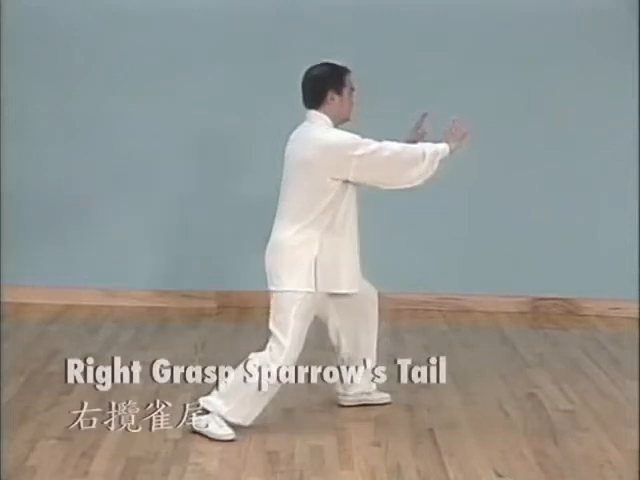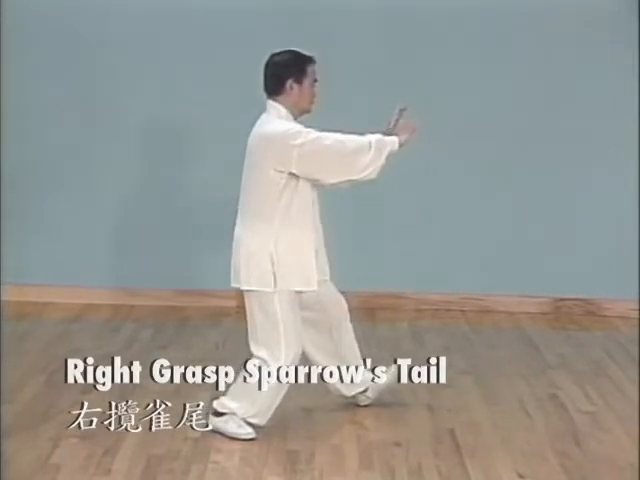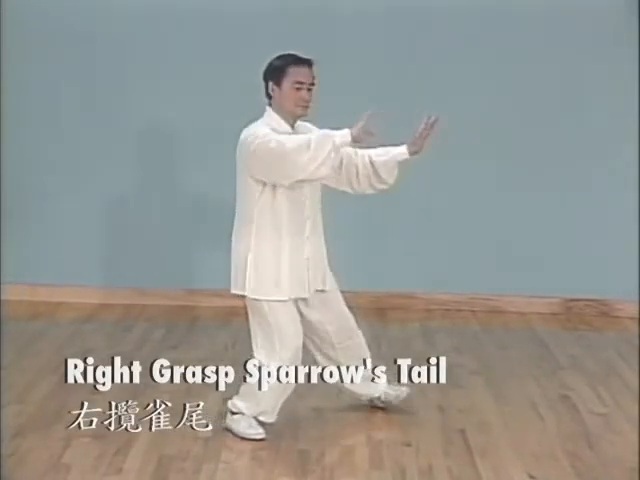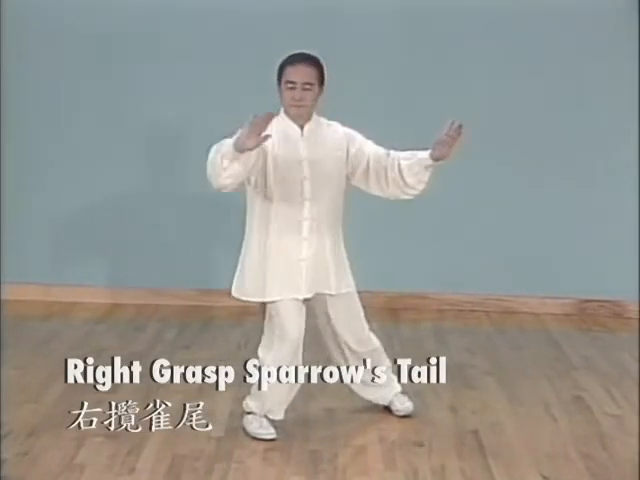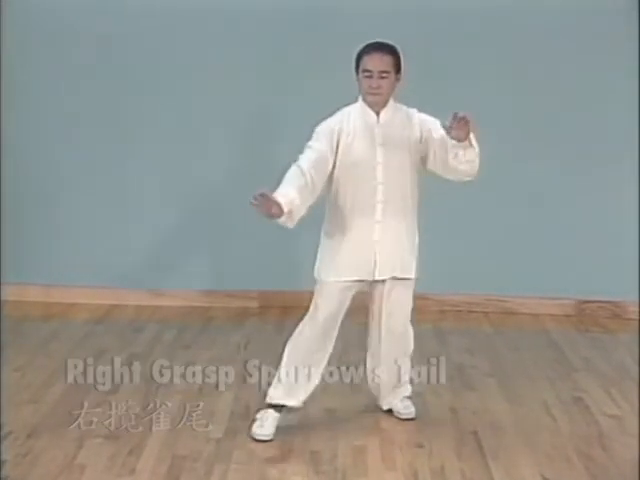
dt=1s
person 1, frame 1
left shoulder: (311, 136)
right shoulder: (330, 143)
left elbow: (375, 159)
right elbow: (395, 164)
left wrist: (406, 145)
right wrist: (445, 147)
left hip: (319, 256)
right hip: (301, 261)
left knee: (361, 303)
right knee: (283, 351)
left ankle: (355, 387)
right ankle: (217, 412)
person 1, frame 2
left shoulder: (285, 132)
right shoulder: (277, 134)
left elbow: (332, 159)
right elbow: (338, 155)
left wrist: (383, 140)
right wrist: (392, 141)
left hip: (293, 256)
right hip: (270, 260)
left knee: (330, 315)
right knee: (280, 351)
left ankle: (359, 385)
right ankle: (229, 412)
person 1, frame 3
left shoulder: (310, 136)
right shoulder: (256, 139)
left elbow: (355, 167)
right elbow: (293, 156)
left wrist: (406, 151)
right wrist: (346, 137)
left hip: (306, 260)
right hip: (268, 263)
left knee: (337, 328)
right knee: (282, 346)
left ankle: (371, 387)
right ankle: (245, 411)
person 1, frame 4
left shoulder: (341, 139)
right shoulder: (262, 138)
left elbow: (388, 169)
right elbow: (224, 172)
left wrist: (430, 157)
right wrist: (239, 147)
left hip: (327, 259)
right hip: (278, 261)
left knee: (353, 332)
right knee: (285, 340)
left ankle: (385, 390)
right ankle: (259, 410)
person 1, frame 5
left shoulder: (418, 125)
right shoulder: (337, 126)
left elbow: (460, 166)
right elbow: (309, 171)
left wrist: (461, 140)
right wrist: (283, 204)
left hip: (396, 245)
right hip: (345, 244)
left knee: (395, 325)
right knee: (320, 321)
left ankle: (393, 393)
right ankle: (276, 404)
